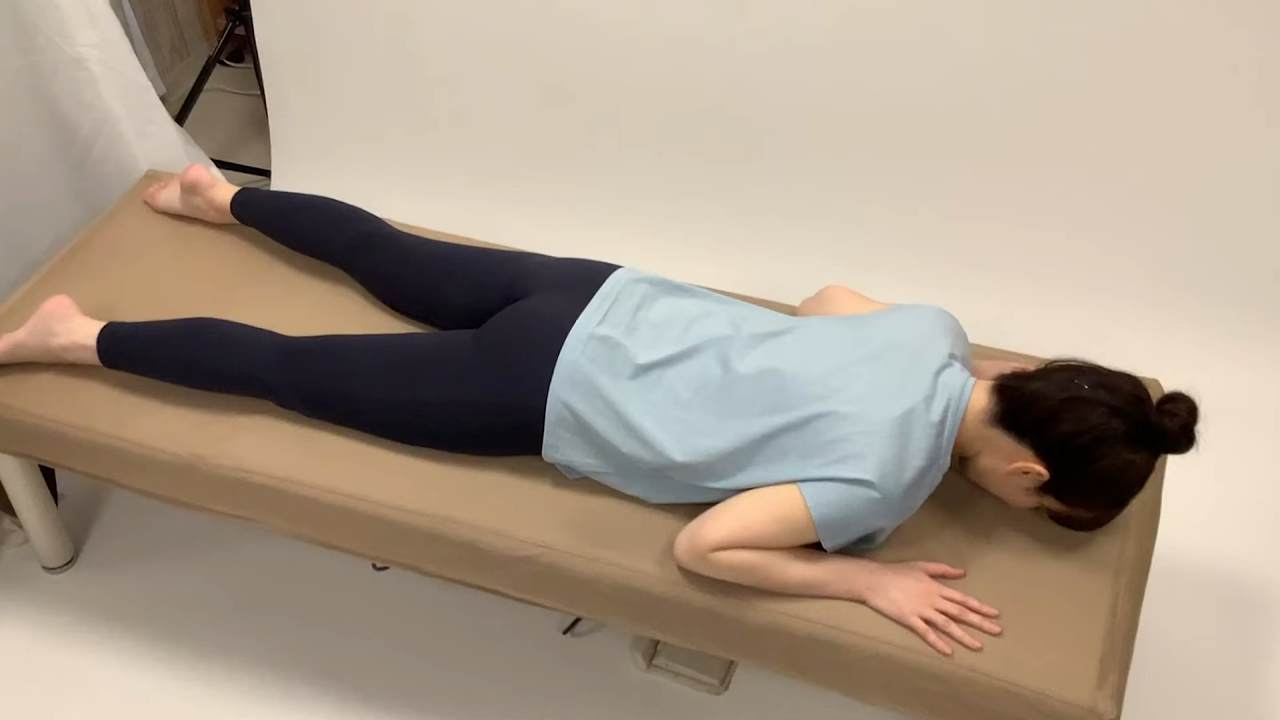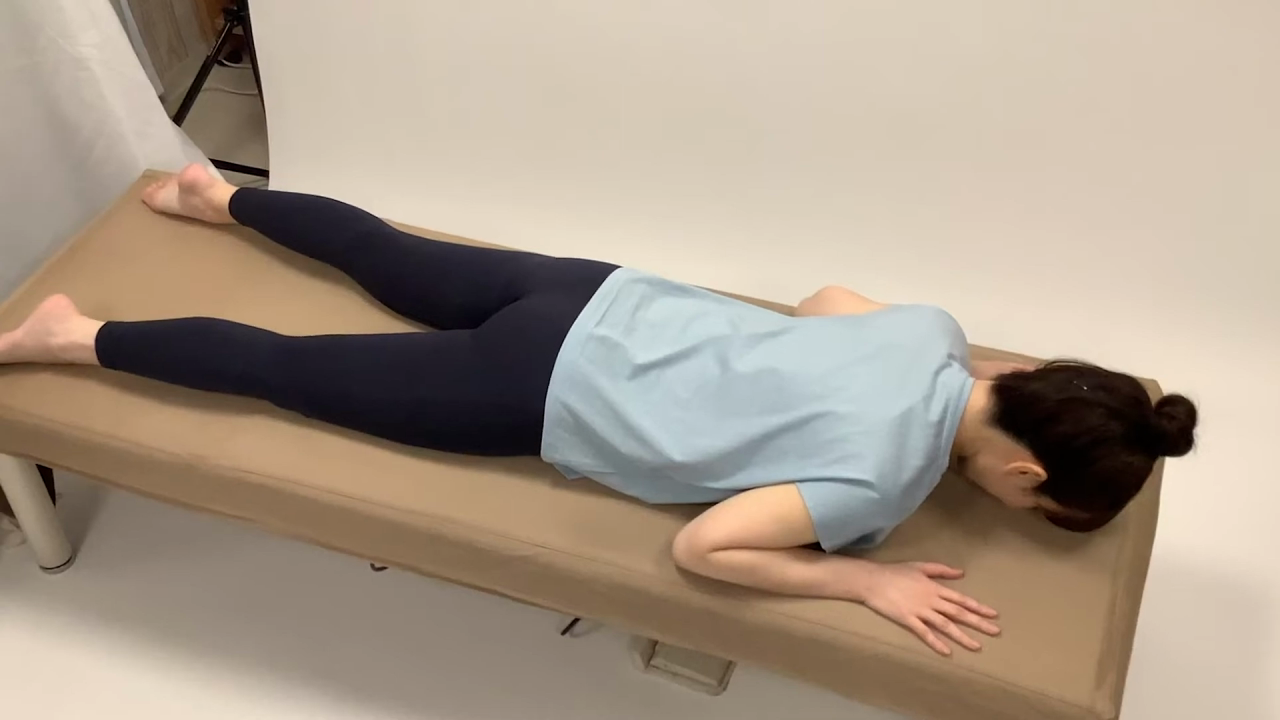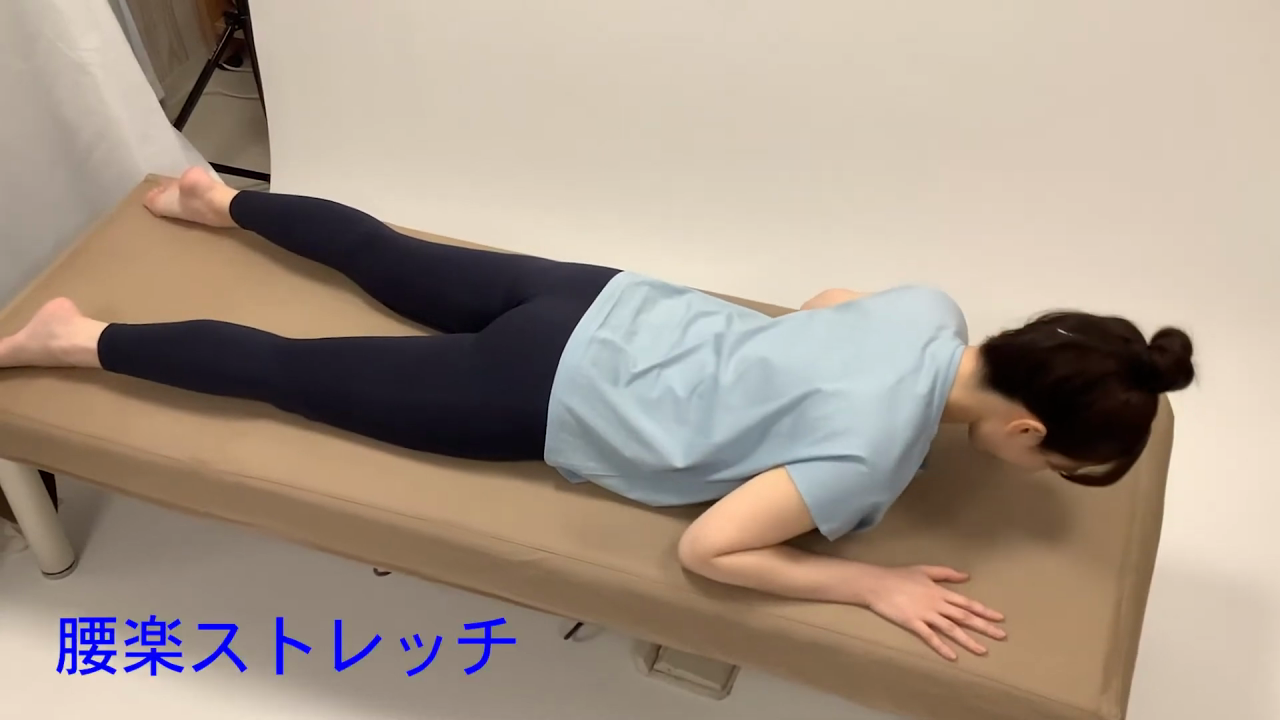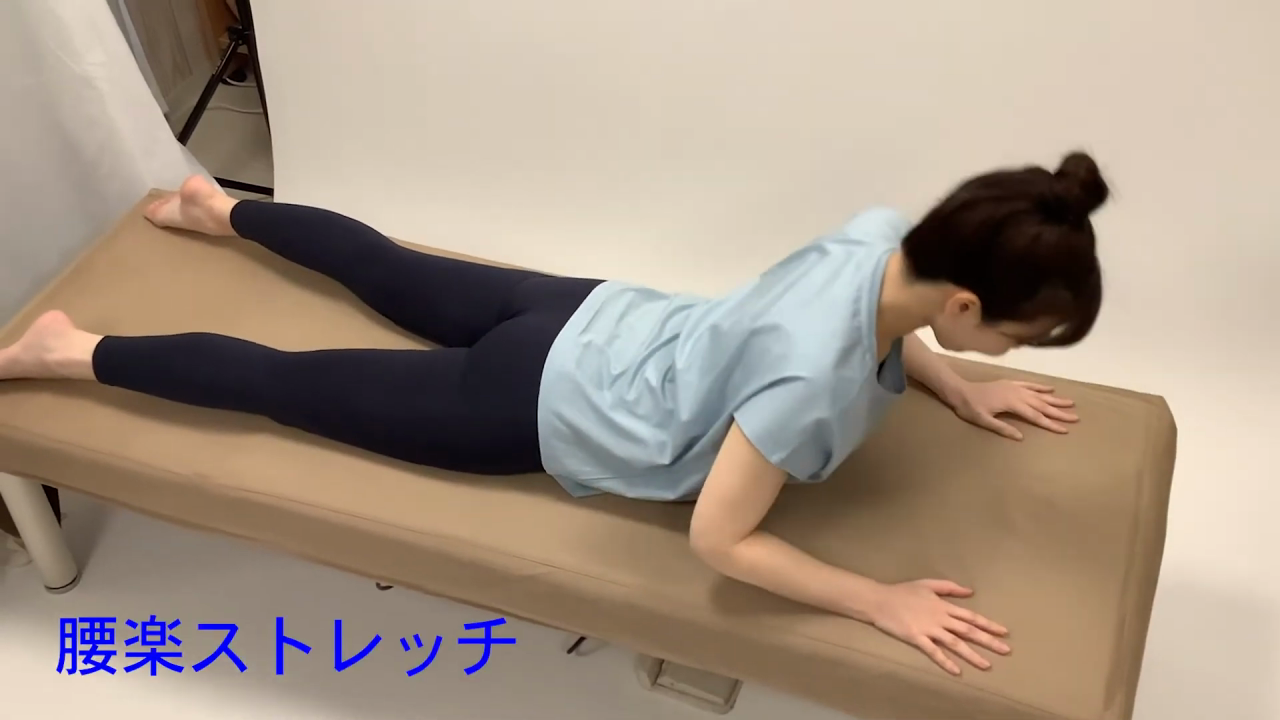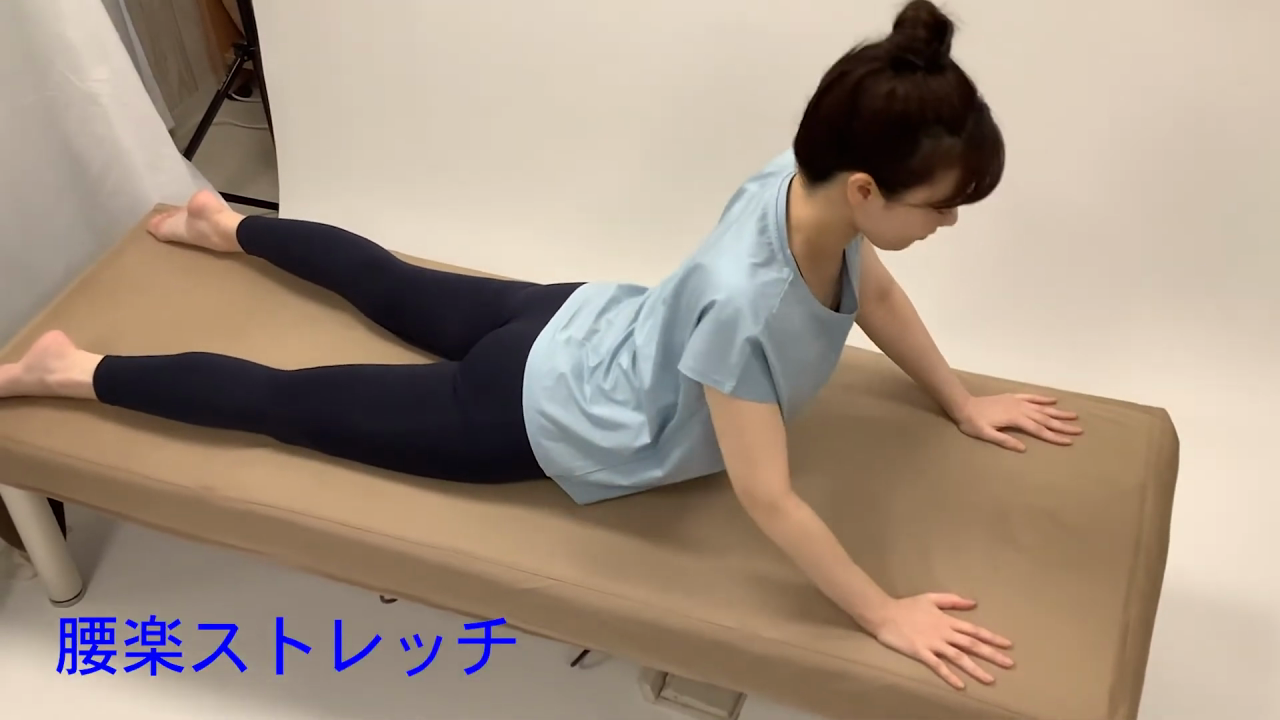
dt=1s
person 1, frame 1
left shoulder: (938, 333)
right shoulder: (889, 470)
right elbow: (701, 544)
right wrist: (868, 581)
left hip: (605, 304)
right hip: (553, 390)
left knee: (398, 266)
right knee: (293, 369)
left ankle: (222, 197)
person 1, frame 2
left shoulder: (933, 334)
right shoulder: (887, 475)
right elbow: (700, 549)
right wrist: (867, 583)
left hip: (604, 304)
right hip: (552, 395)
left knee: (392, 263)
right knee: (293, 372)
left ankle: (217, 197)
person 1, frame 3
left shoulder: (935, 313)
right shoulder: (874, 452)
right elbow: (705, 550)
right wrist: (876, 587)
left hip: (607, 307)
right hip: (554, 399)
left knee: (394, 266)
right knee: (294, 373)
left ankle: (216, 201)
person 1, frame 4
left shoulder: (888, 233)
right shoulder: (810, 375)
right elbow: (718, 542)
left wrist: (961, 393)
right wrist: (884, 605)
left hip: (599, 321)
right hip: (548, 409)
left knee: (391, 272)
right knee: (288, 383)
left ankle: (219, 209)
person 1, frame 5
left shoulder: (812, 188)
right shoulder: (742, 300)
left elbow: (876, 298)
right elbow: (768, 501)
left wrist: (961, 403)
right wrist: (884, 617)
left hip: (583, 326)
right hip: (539, 413)
left knee: (394, 288)
right knee: (286, 402)
left ankle: (225, 224)
